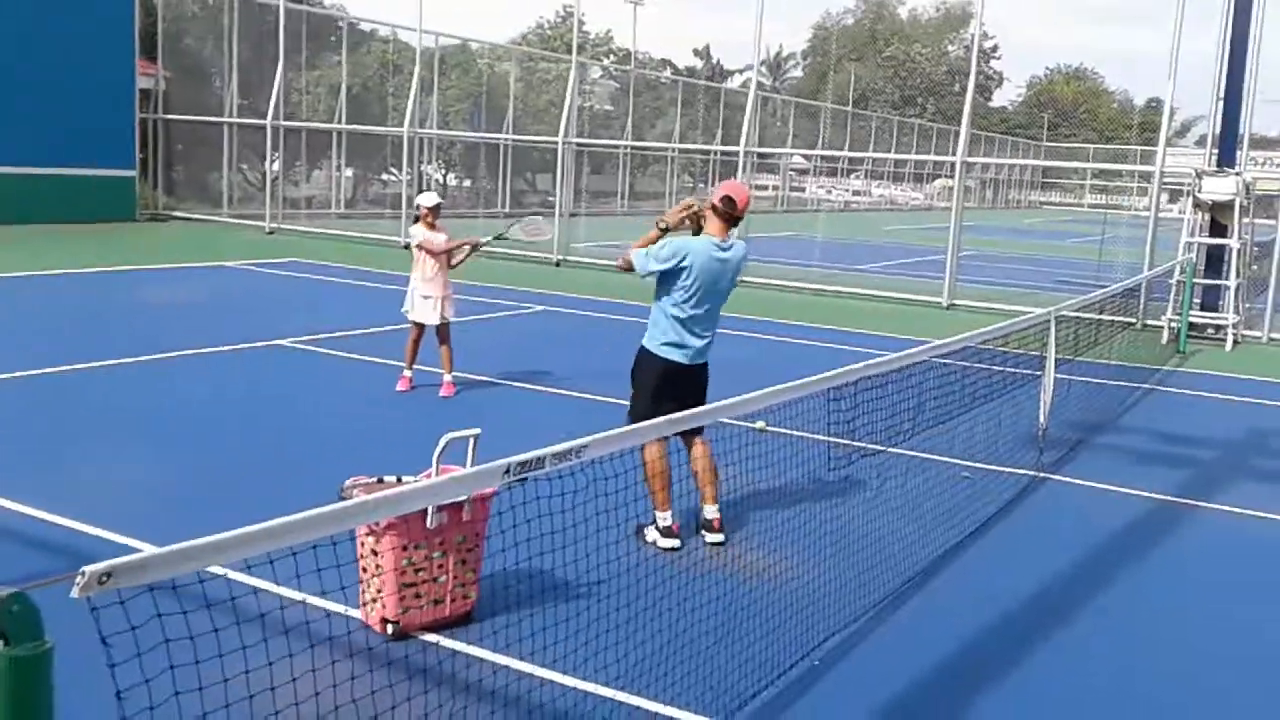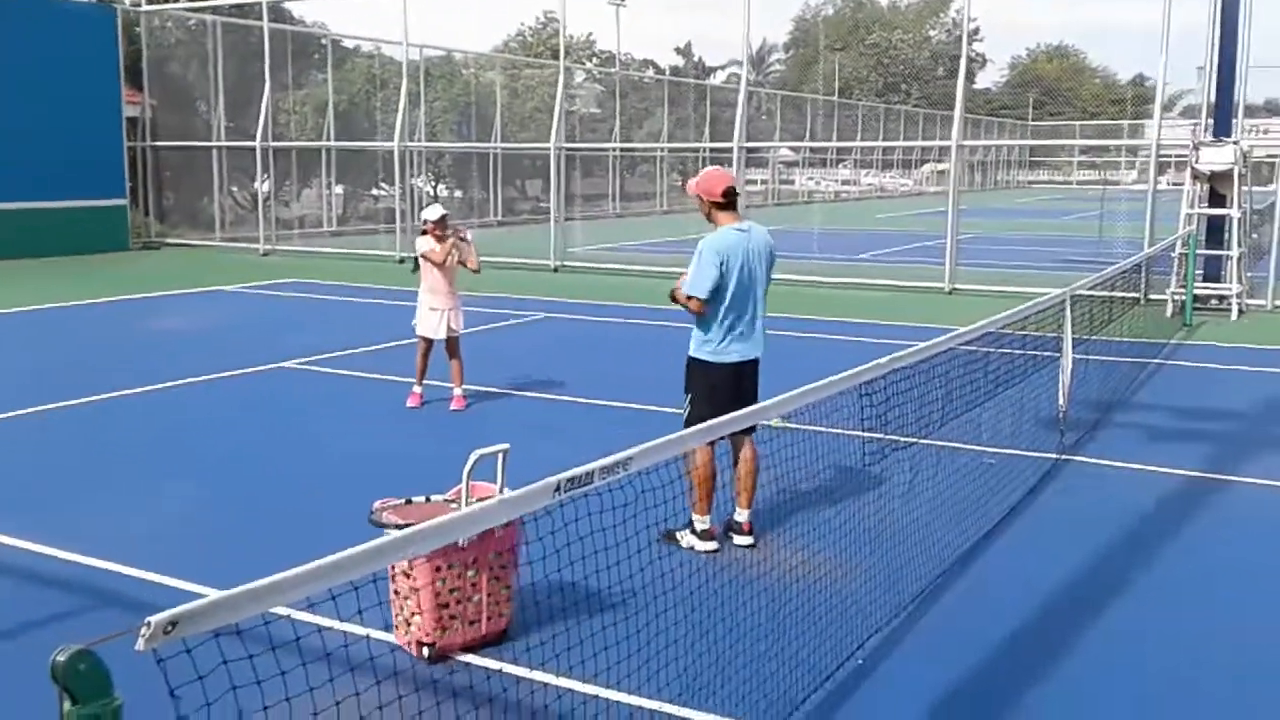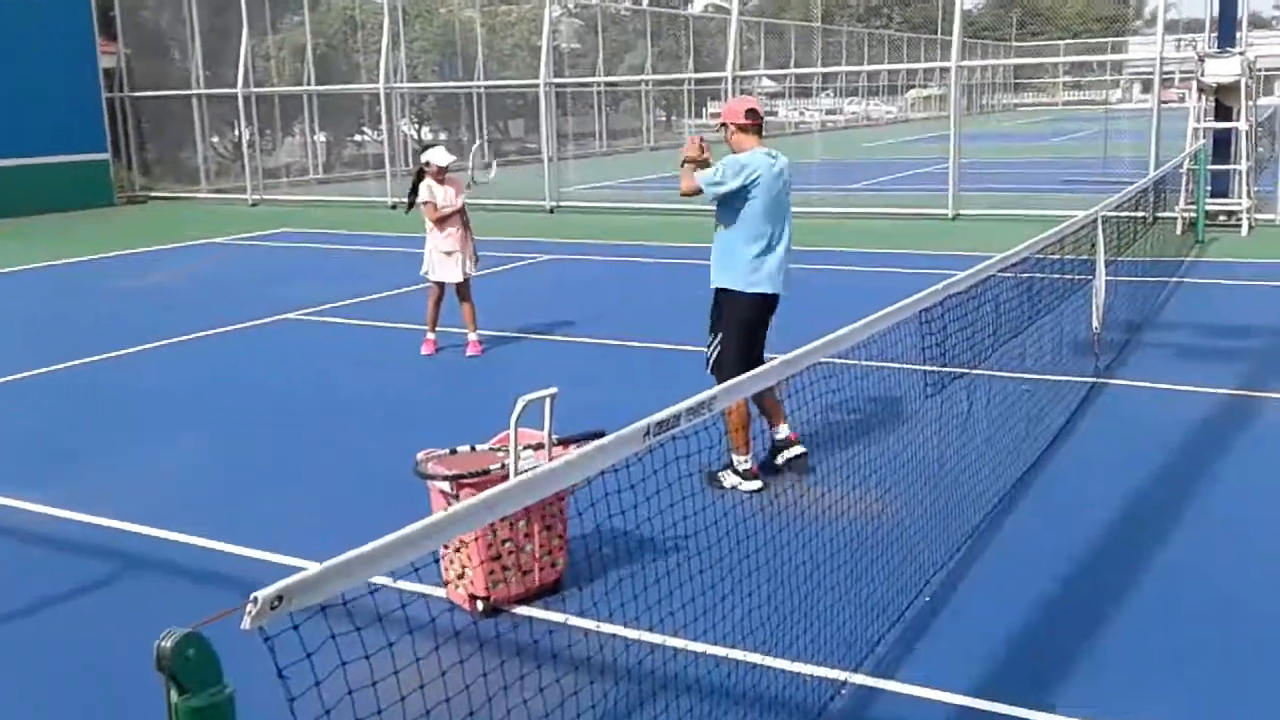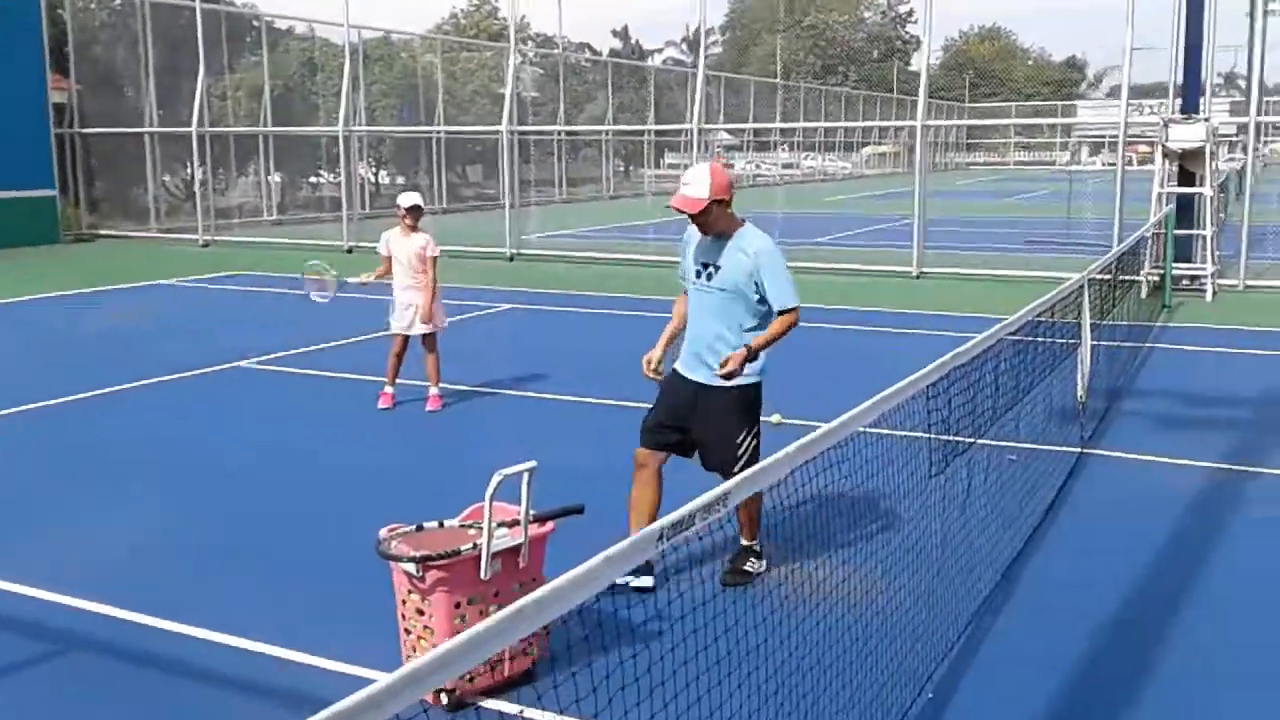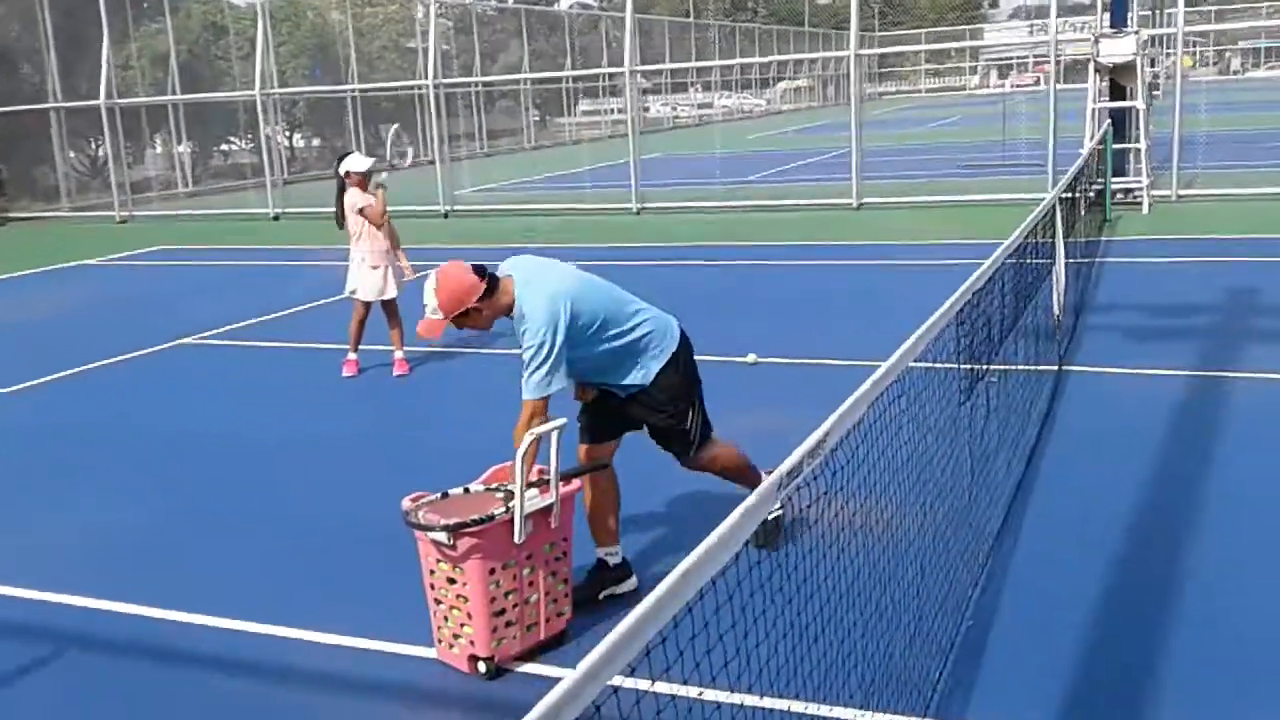
dt=1s
person 1, frame 1
left shoulder: (682, 248)
right shoulder: (738, 252)
left elbow: (626, 262)
left wrist: (664, 225)
right wrist: (696, 227)
left hip: (659, 355)
right hip: (696, 358)
left knee: (652, 438)
right knee: (694, 434)
left ankle: (664, 525)
right ankle: (712, 518)
person 1, frame 2
left shoulder: (712, 245)
right shoulder: (762, 237)
left elbow: (698, 304)
left wrist: (678, 293)
left hip: (711, 358)
right hip: (748, 355)
left knee: (700, 442)
right knee: (742, 438)
left ankle: (701, 528)
right ankle: (742, 522)
person 1, frame 3
left shoulder: (742, 165)
right shoulder: (776, 163)
left elbow: (688, 187)
left wrist: (689, 160)
right wrist: (706, 162)
left hip: (737, 287)
right hip: (767, 286)
left knee: (729, 379)
right knee: (750, 370)
left ankle: (742, 468)
right ankle: (785, 437)
person 1, frame 4
left shoulder: (759, 249)
right shoulder: (693, 238)
left elbow: (788, 315)
left wrist: (748, 351)
right wrist: (662, 345)
left hip: (732, 384)
right hip: (686, 374)
left knee: (737, 475)
right knee: (646, 458)
left ankle: (750, 550)
right ankle: (638, 559)
person 1, frame 5
left shoulder: (540, 315)
right shoulder: (510, 271)
left elbow: (534, 414)
right wrist: (581, 378)
left hip: (658, 361)
right hip: (612, 367)
left knee: (698, 454)
right knee: (592, 457)
right ankle: (613, 565)
person 2, frame 1
left shoulder: (442, 233)
right shoulder: (415, 231)
left elbow: (449, 263)
right elbow: (437, 249)
left wrist: (468, 250)
right wrist: (465, 242)
left hip: (442, 292)
right hip: (421, 291)
left knee: (444, 336)
right knee: (415, 335)
left ankle: (448, 379)
right ankle: (406, 375)
person 2, frame 2
left shoulder: (456, 245)
right shoulder: (422, 242)
left elbow: (475, 267)
right elbow: (439, 259)
left wrist: (468, 242)
right wrist: (452, 239)
left hip: (450, 303)
right hip: (429, 303)
left knee: (453, 349)
right knee: (424, 348)
left ankle: (458, 393)
right ankle: (416, 391)
person 2, frame 3
left shoulder: (455, 183)
right shoulder: (426, 187)
left elbow: (463, 216)
right elbow: (434, 217)
left wrist: (471, 243)
right wrist: (455, 207)
left hip: (460, 246)
right hip: (439, 248)
left knee: (464, 294)
right knee: (436, 294)
left ankle: (473, 338)
right ankle: (430, 337)
person 2, frame 4
left shoulder: (425, 239)
right shoulder: (389, 237)
left elbow: (431, 274)
right elbow: (387, 267)
left wrist: (428, 304)
right wrist: (374, 275)
left hip: (425, 300)
right hip: (402, 300)
left knee: (430, 347)
right knee: (398, 348)
left ankle: (434, 392)
right ankle: (388, 390)
person 2, frame 5
left shoulder: (372, 195)
right shoulder: (353, 195)
left elbow: (389, 228)
right elbow: (378, 219)
left wrist: (402, 258)
right wrist: (381, 193)
left hip: (385, 261)
right hip: (365, 263)
left knee: (392, 310)
right knee: (361, 312)
left ankle: (399, 356)
right ankle: (352, 357)
